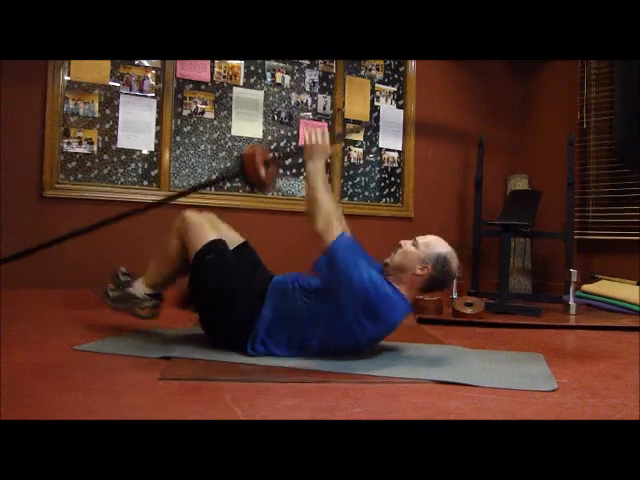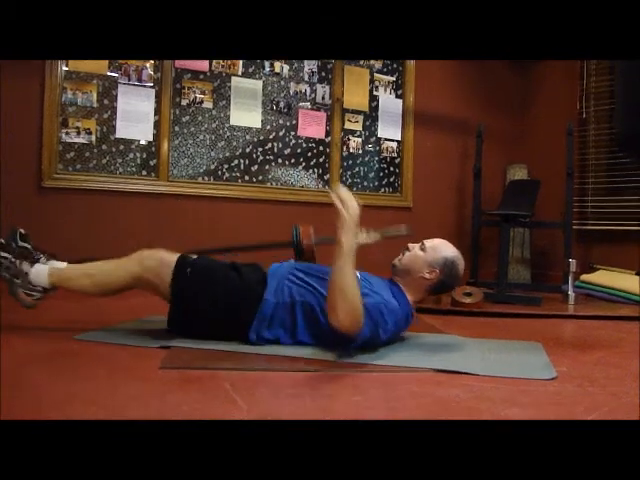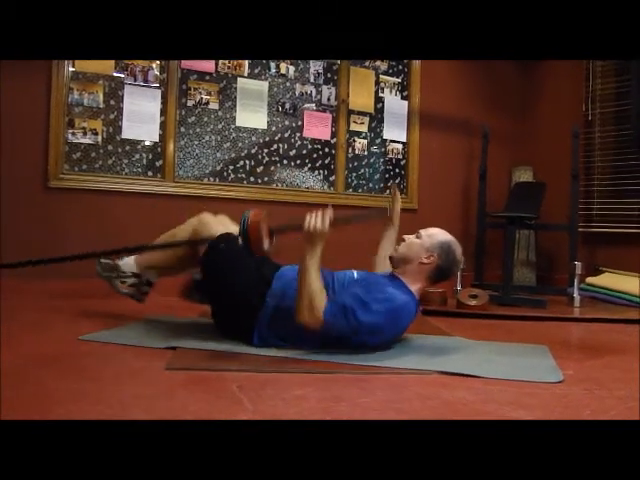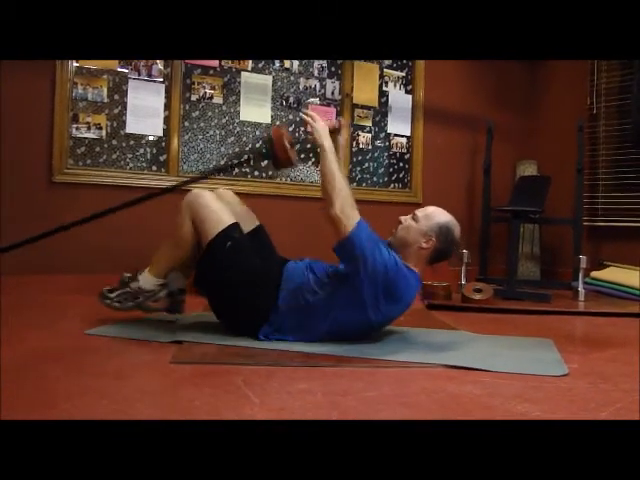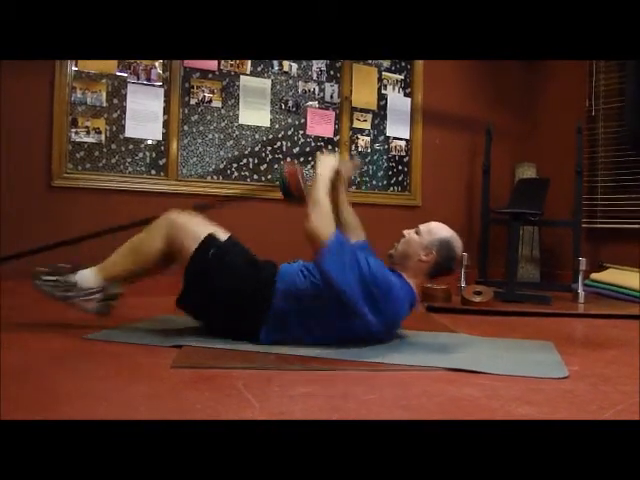
dt=0.7s
person 1, frame 1
left shoulder: (375, 298)
right shoulder: (383, 285)
left elbow: (325, 230)
right elbow: (340, 233)
left wrist: (315, 164)
right wrist: (323, 172)
left hip: (248, 323)
right hip: (265, 296)
left knee: (189, 219)
right knee: (207, 221)
left ankle: (139, 292)
right ankle: (148, 290)
person 1, frame 2
left shoulder: (388, 311)
right shoulder: (389, 292)
left elbow: (342, 319)
left wrist: (344, 237)
right wrist: (349, 249)
left hip: (251, 309)
right hip: (262, 284)
left knee: (148, 263)
right knee: (157, 258)
left ankle: (39, 275)
right ankle: (47, 271)
person 1, frame 3
left shoulder: (388, 307)
right shoulder: (399, 297)
left elbow: (309, 315)
left wrist: (312, 247)
right wrist: (391, 229)
left hip: (258, 308)
right hip: (273, 285)
left knee: (204, 222)
right knee: (218, 228)
left ankle: (130, 270)
right ankle: (141, 273)
person 1, frame 4
left shoulder: (391, 277)
right shoulder: (393, 266)
left elbow: (339, 215)
right elbow: (347, 214)
left wrist: (325, 145)
right wrist: (338, 154)
left hip: (262, 310)
right hip: (278, 283)
left knee: (197, 202)
right knee: (221, 197)
left ankle: (148, 285)
right ankle: (159, 283)
person 1, frame 5
left shoulder: (382, 288)
right shoulder: (398, 288)
left elbow: (319, 235)
right elbow: (354, 244)
left wrist: (323, 177)
right wrist: (341, 190)
left hip: (258, 310)
right hip: (270, 286)
left knee: (175, 222)
right knee: (189, 226)
left ankle: (88, 283)
right ankle: (98, 280)
